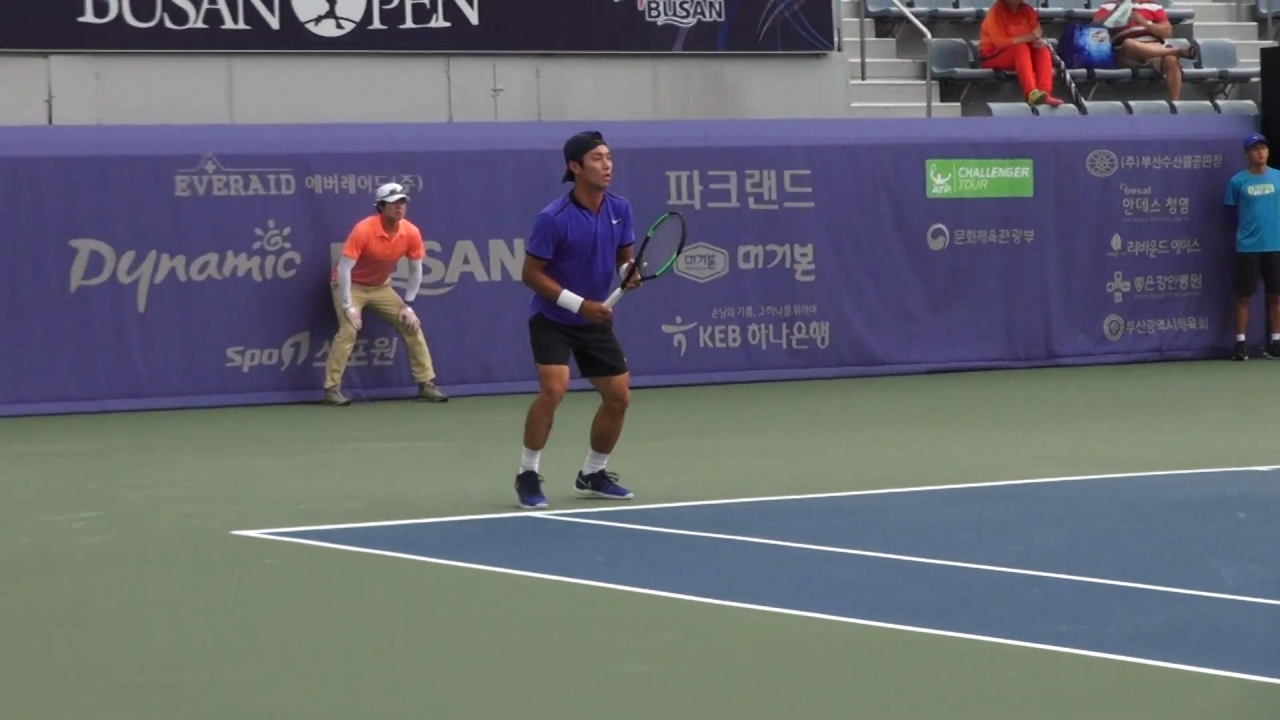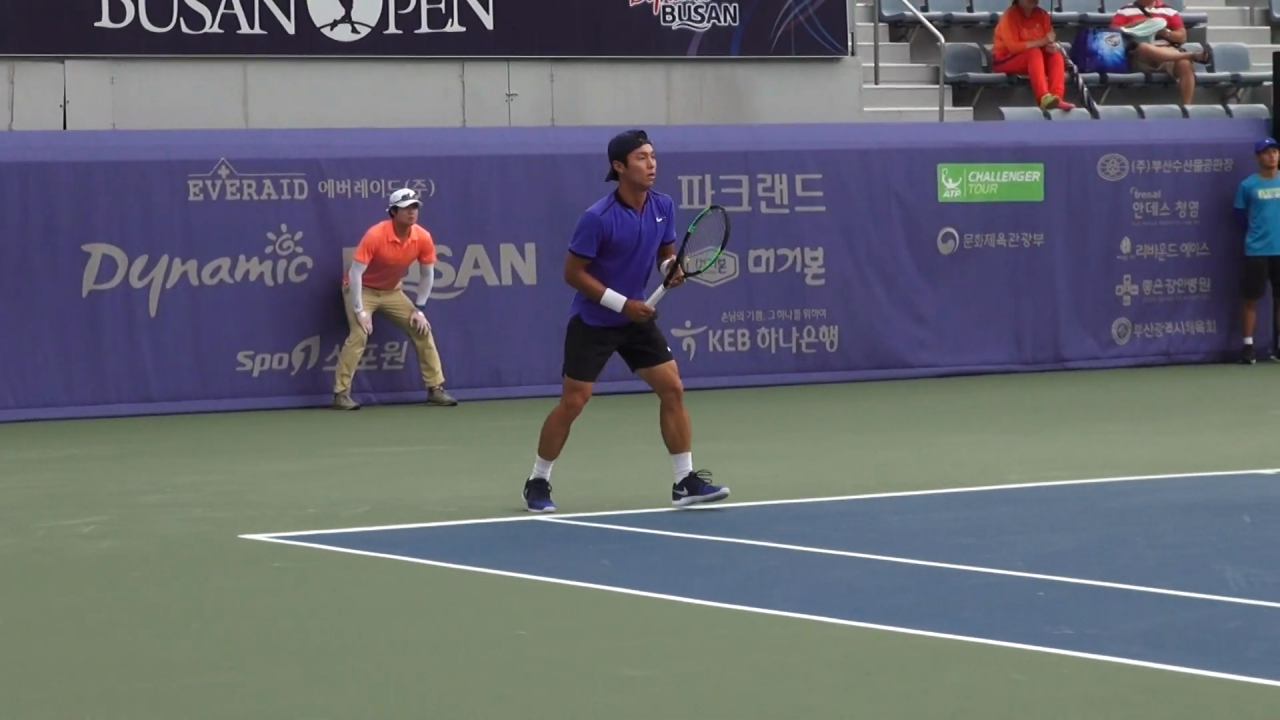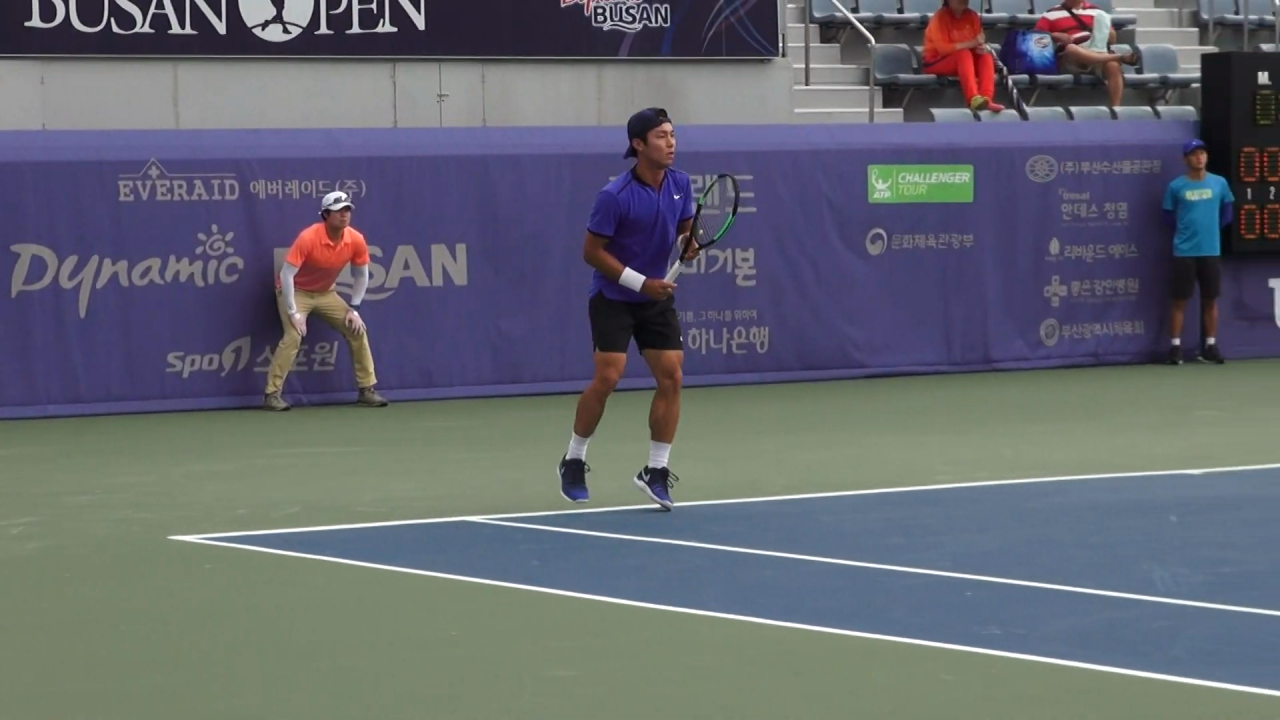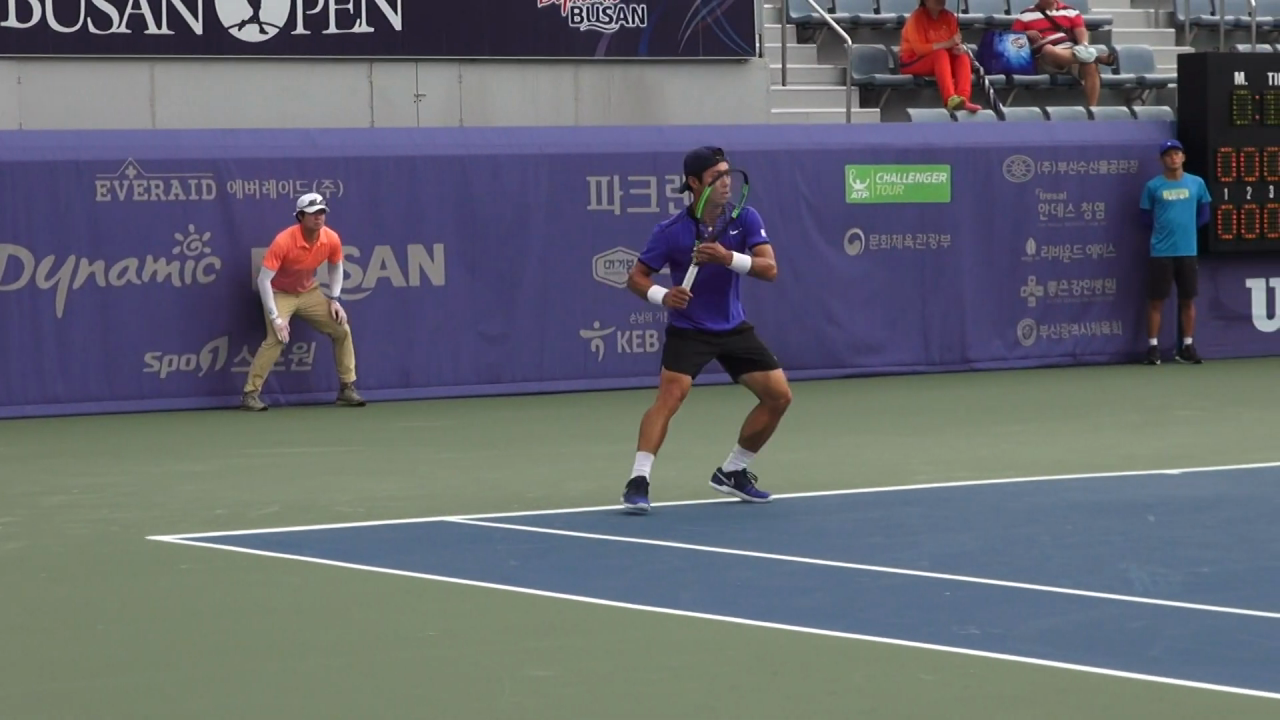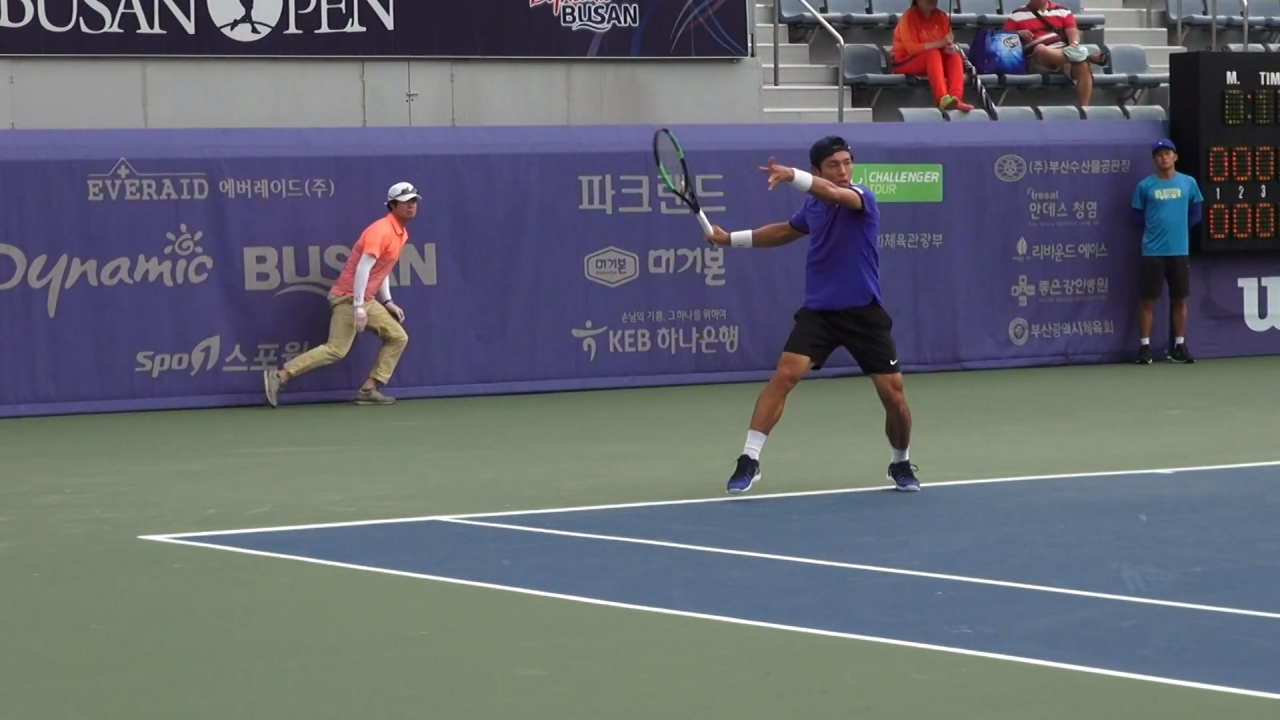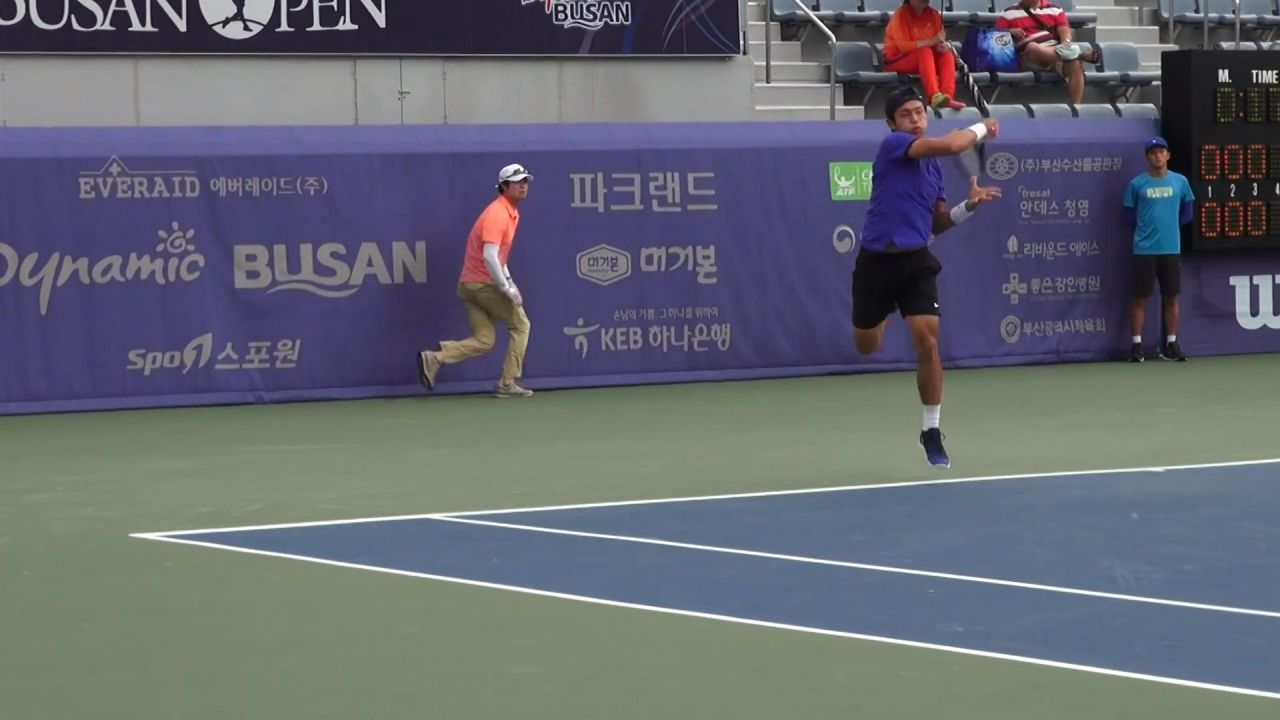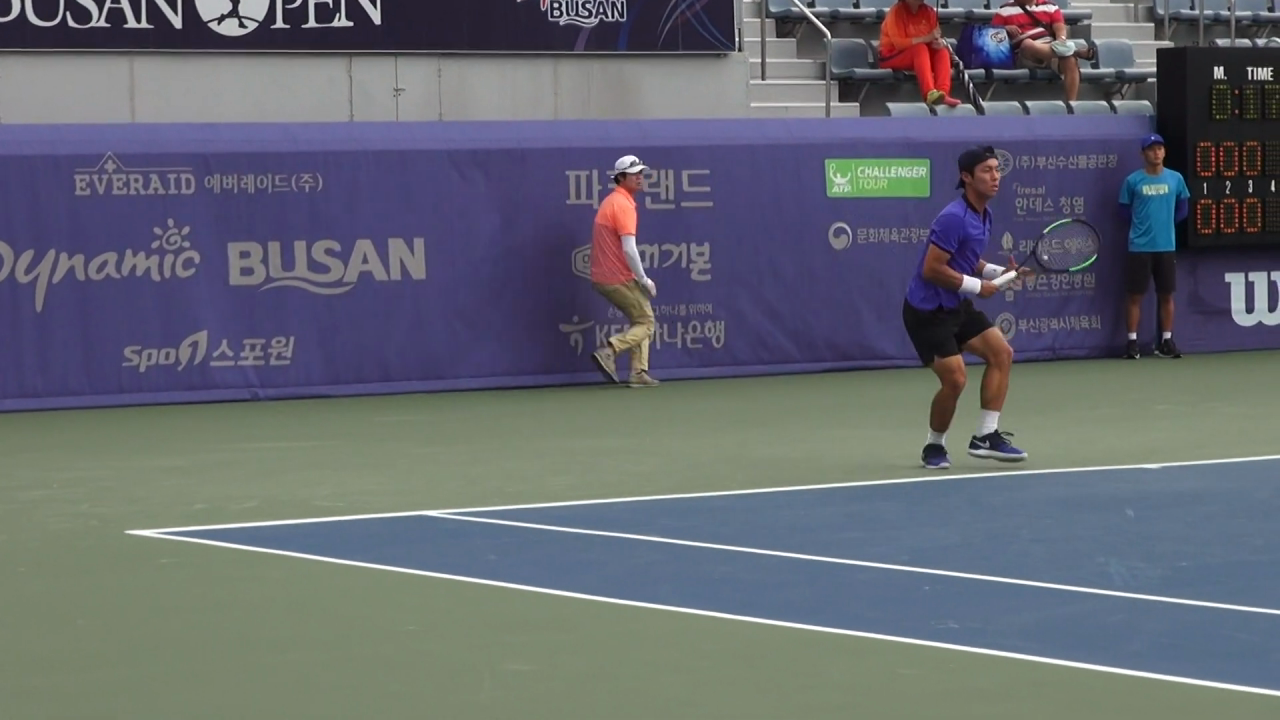
dt=0.4s
person 1, frame 1
left shoulder: (620, 209)
right shoulder: (553, 218)
left elbow: (623, 257)
right elbow: (531, 273)
left wrist: (629, 273)
right wrist: (578, 303)
left hip: (595, 320)
right hip: (552, 319)
left knee: (619, 398)
right knee: (554, 390)
left ankle: (592, 474)
right ankle: (528, 475)
person 1, frame 2
left shoulder: (663, 206)
right shoulder: (597, 217)
left elbow: (665, 253)
right elbow: (573, 272)
left wrist: (672, 269)
right wrist: (622, 303)
left hip: (637, 318)
right hip: (593, 321)
left knee: (673, 390)
right knee: (573, 403)
left ankle: (686, 481)
right ankle: (537, 482)
person 1, frame 3
left shoulder: (680, 184)
right shoulder: (614, 195)
left elbow: (685, 229)
right elbow: (591, 252)
left wrist: (688, 246)
right wrist: (639, 282)
left hip: (656, 297)
right hip: (612, 298)
left knee: (671, 380)
right knee: (607, 380)
left ankle: (656, 470)
right ankle: (573, 461)
person 1, frame 4
left shoulder: (746, 218)
right shoulder: (669, 231)
left elbow: (769, 268)
right elbow: (637, 278)
left wrist: (729, 258)
right wrist: (662, 296)
left hip: (733, 327)
right hip: (688, 330)
left knee: (779, 396)
right knee: (669, 396)
left ankle: (732, 472)
right ankle: (638, 481)
person 1, frame 5
left shoulder: (863, 199)
right shoulder: (812, 208)
left elbow: (838, 194)
right elbow: (783, 232)
left wrist: (792, 175)
right wrist: (729, 238)
left hip: (863, 313)
right hip: (818, 312)
left knee: (893, 395)
right knee: (783, 377)
left ankle: (900, 464)
right ankle: (749, 461)
person 1, frame 6
left shoulder: (933, 167)
right shoulder: (892, 145)
left elbow: (938, 225)
right elbow: (947, 145)
left wrist: (969, 204)
right wrist: (981, 129)
left hip: (917, 262)
right hip: (878, 261)
left knee: (927, 342)
right knee: (867, 345)
left ankle: (931, 431)
right ankle: (871, 325)
person 1, frame 7
left shoulder: (983, 215)
right shoulder: (953, 218)
right elbow: (930, 270)
left wrist: (998, 273)
right wrist: (977, 287)
left hip: (956, 306)
right hip: (927, 310)
left knee: (1002, 353)
right knee: (956, 378)
left ankle: (986, 436)
right ankle: (933, 447)
person 2, frame 1
right shoulder: (1237, 181)
right elbow: (1232, 211)
right wrist: (1249, 225)
right hip: (1247, 247)
right knee: (1243, 297)
right ankle: (1240, 341)
person 2, frame 2
right shoulder: (1248, 185)
right elbow: (1241, 214)
right wrist: (1256, 229)
right hip: (1256, 250)
right knee: (1251, 299)
right ankle: (1248, 344)
person 2, frame 3
left shoulder: (1220, 183)
right shoulder: (1176, 186)
left elbow: (1227, 213)
right elbow: (1170, 216)
left wrist: (1210, 228)
right wrist: (1187, 229)
left hip: (1211, 251)
right hip: (1184, 252)
left knee: (1210, 300)
right knee: (1180, 301)
left ankle: (1210, 346)
right ankle: (1175, 346)
person 2, frame 4
left shoulder: (1197, 183)
right shoulder: (1153, 186)
left elbow: (1204, 213)
right elbow: (1146, 216)
left wrist: (1187, 228)
right wrist: (1164, 229)
left hip: (1188, 251)
right hip: (1161, 252)
left knee: (1188, 300)
right knee: (1156, 301)
left ankle: (1187, 346)
right ankle: (1153, 347)
person 2, frame 5
left shoulder: (1189, 183)
right shoulder: (1145, 185)
left elbow: (1196, 213)
right elbow: (1138, 215)
left wrist: (1178, 227)
right wrist: (1155, 229)
left hip: (1179, 250)
right hip: (1152, 251)
left knee: (1180, 300)
right knee: (1148, 300)
left ankle: (1179, 345)
right ankle: (1145, 346)
person 2, frame 6
left shoulder: (1180, 181)
right shoulder: (1137, 183)
left elbow: (1187, 212)
right elbow: (1130, 213)
left wrist: (1169, 226)
right wrist: (1147, 227)
left hip: (1171, 249)
right hip: (1144, 250)
left knee: (1171, 298)
right knee: (1140, 298)
left ankle: (1171, 343)
right ankle: (1137, 344)
person 2, frame 7
left shoulder: (1176, 179)
right shoulder: (1132, 180)
left elbow: (1182, 209)
right elbow: (1125, 210)
left wrist: (1165, 223)
right wrist: (1141, 224)
left hip: (1166, 246)
right hip: (1139, 247)
left knee: (1166, 295)
right knee: (1135, 296)
left ankle: (1166, 341)
right ankle: (1132, 341)
person 3, frame 1
left shoulder: (411, 233)
right shoulder: (363, 230)
left elbow: (416, 271)
right elbow: (343, 268)
left wrist: (408, 305)
right wrist: (348, 306)
left hip: (381, 286)
right hip: (351, 285)
left knee: (412, 325)
right knee: (348, 329)
left ankle: (426, 384)
right ankle: (331, 388)
person 3, frame 2
left shoulder: (424, 238)
right shoulder: (375, 235)
left elbow: (427, 275)
right elbow: (355, 273)
left wrist: (419, 309)
right wrist: (359, 311)
left hip: (392, 291)
right hip: (362, 289)
left knee: (422, 330)
right knee: (359, 334)
left ankle: (435, 389)
right ankle: (341, 393)
person 3, frame 3
left shoulder: (356, 240)
right shoulder: (308, 238)
left elbow: (362, 276)
right elbow: (286, 275)
left wrist: (354, 309)
right wrist: (294, 313)
left hip: (326, 292)
right hip: (296, 291)
left knee: (357, 330)
right knee: (293, 336)
left ankle: (367, 389)
right ankle: (272, 394)
person 3, frame 4
left shoulder: (332, 239)
right shoulder: (283, 241)
left elbow: (336, 269)
right elbow: (263, 280)
left wrist: (334, 300)
right wrist: (275, 318)
left hip: (309, 292)
right hip: (279, 293)
left knee: (341, 329)
right knee: (276, 339)
left ankle: (346, 388)
right ankle: (250, 393)
person 3, frame 5
left shoulder: (403, 234)
right shoulder: (381, 230)
right elbow: (363, 267)
left wrist: (387, 302)
right wrist: (358, 306)
left hip: (368, 300)
right hip: (348, 296)
left knee: (398, 337)
right knee: (336, 350)
left ankle: (368, 389)
right ankle: (279, 376)
person 3, frame 6
left shoulder: (511, 213)
right shoulder: (497, 213)
right elbow: (489, 256)
left wrist: (509, 281)
right wrist: (507, 289)
left hip: (470, 283)
right hip: (483, 283)
left knee: (483, 341)
right knee: (521, 326)
left ankle: (434, 359)
right ankle: (507, 384)
person 3, frame 7
left shoulder: (611, 201)
right shoulder: (623, 205)
right elbow: (629, 249)
right wrist: (644, 280)
left hip: (601, 277)
right hip: (617, 279)
left knee: (641, 319)
right knee: (646, 323)
left ankle: (639, 373)
right ankle: (607, 351)
